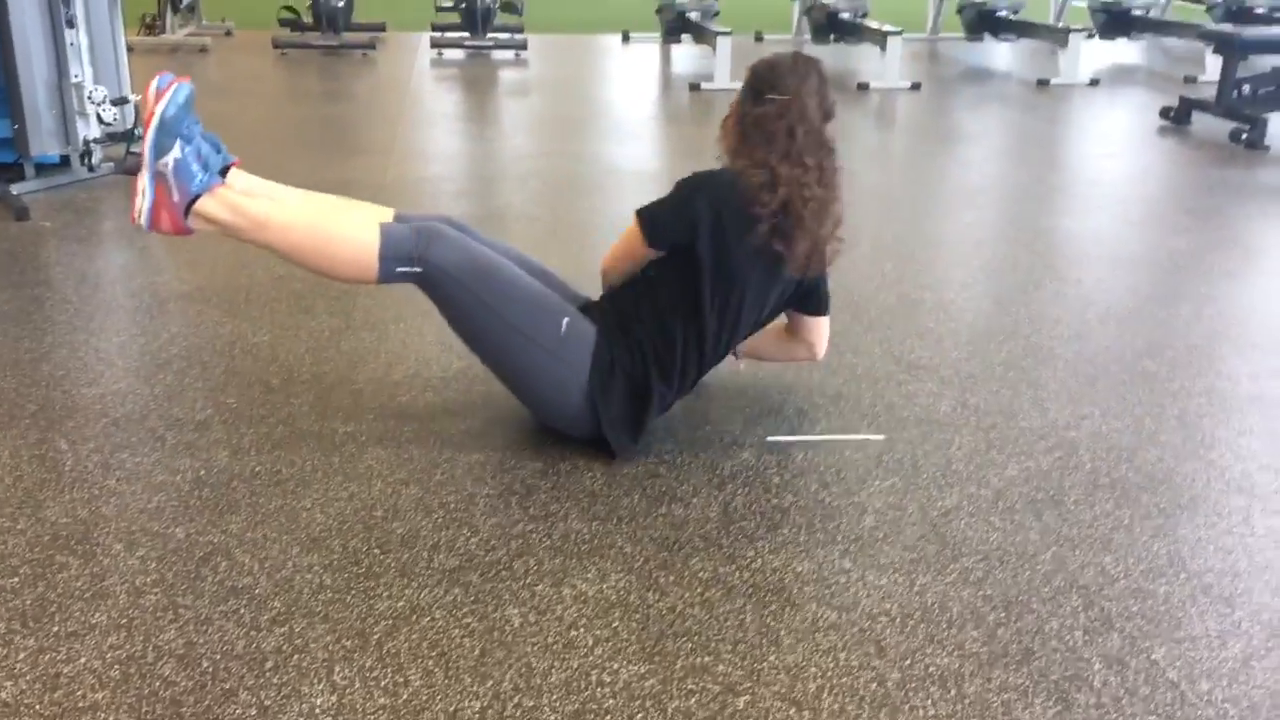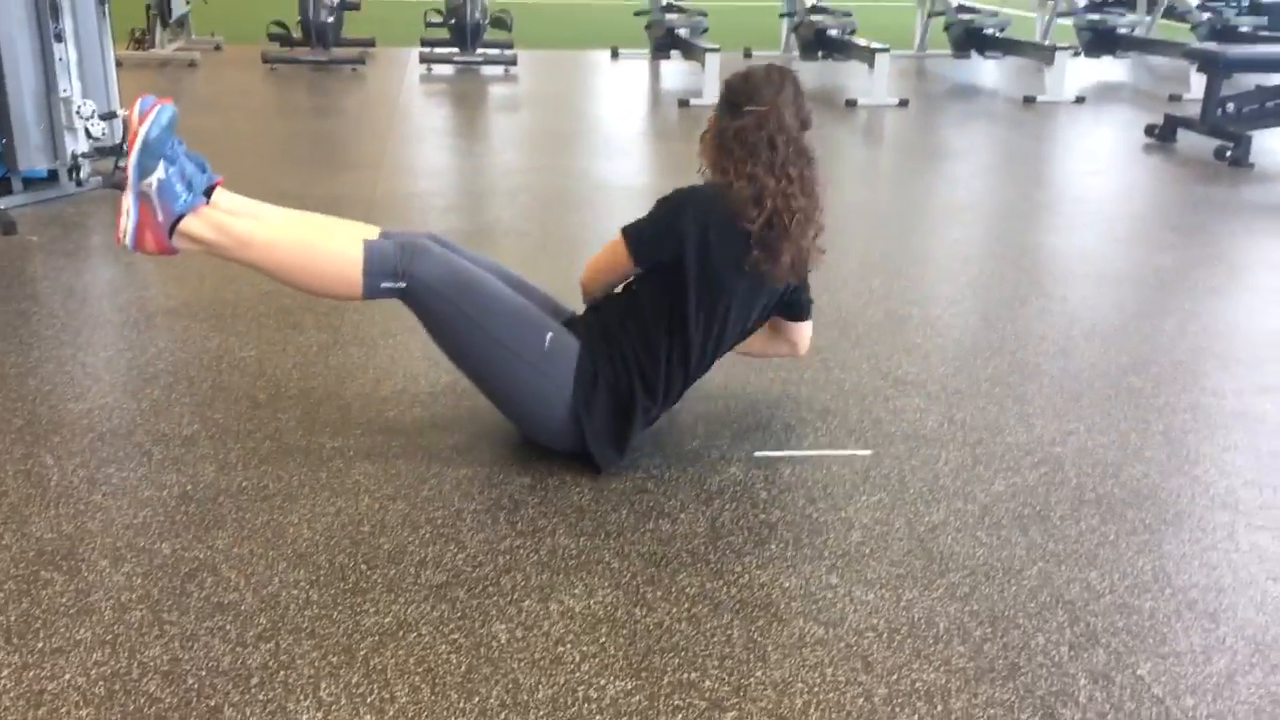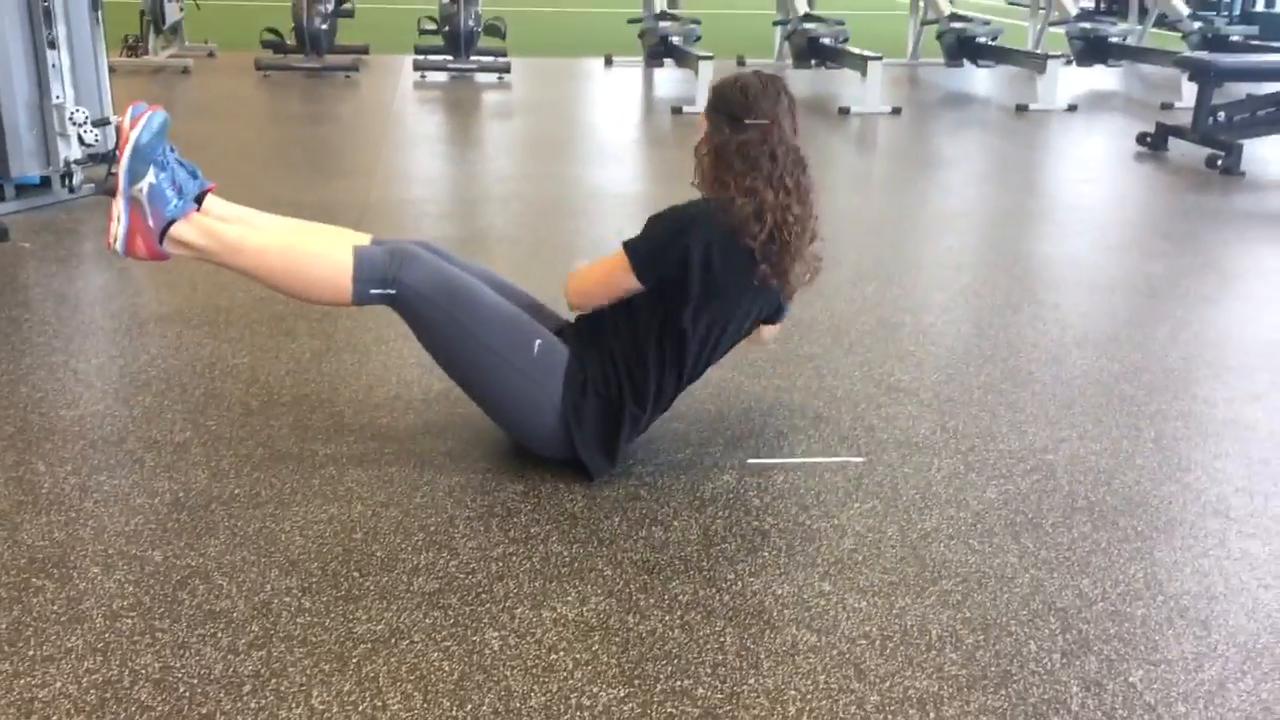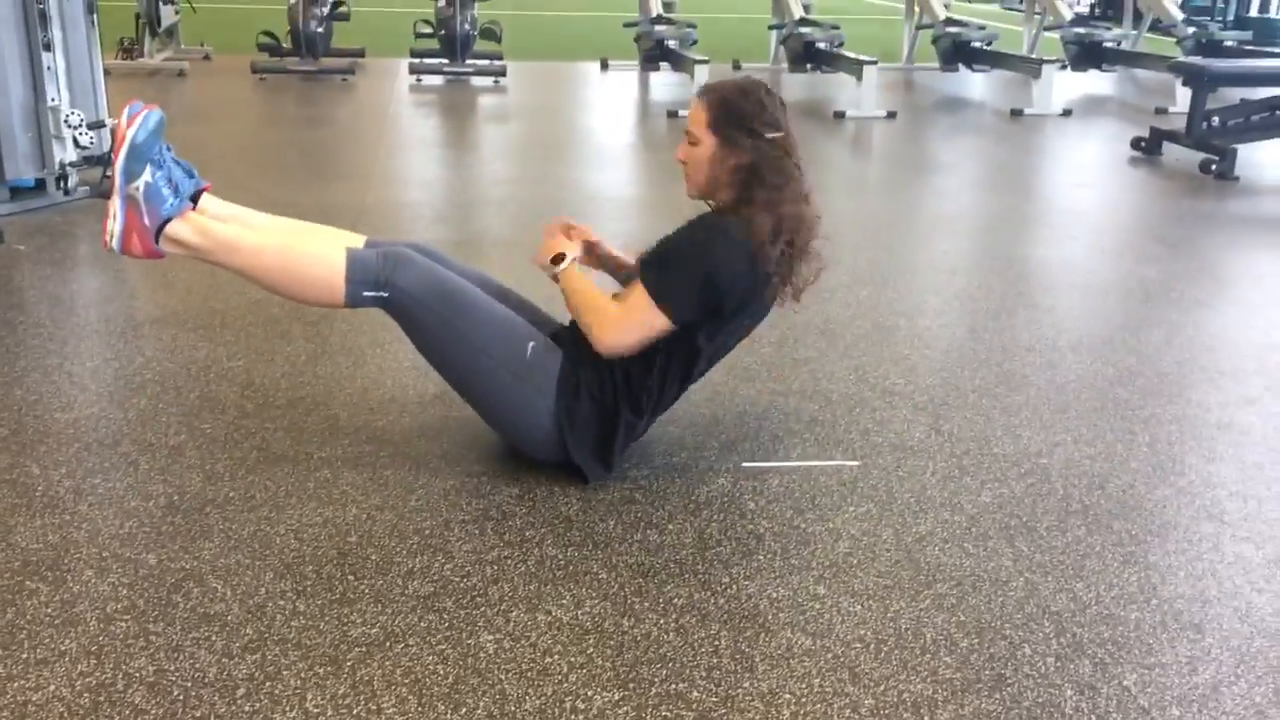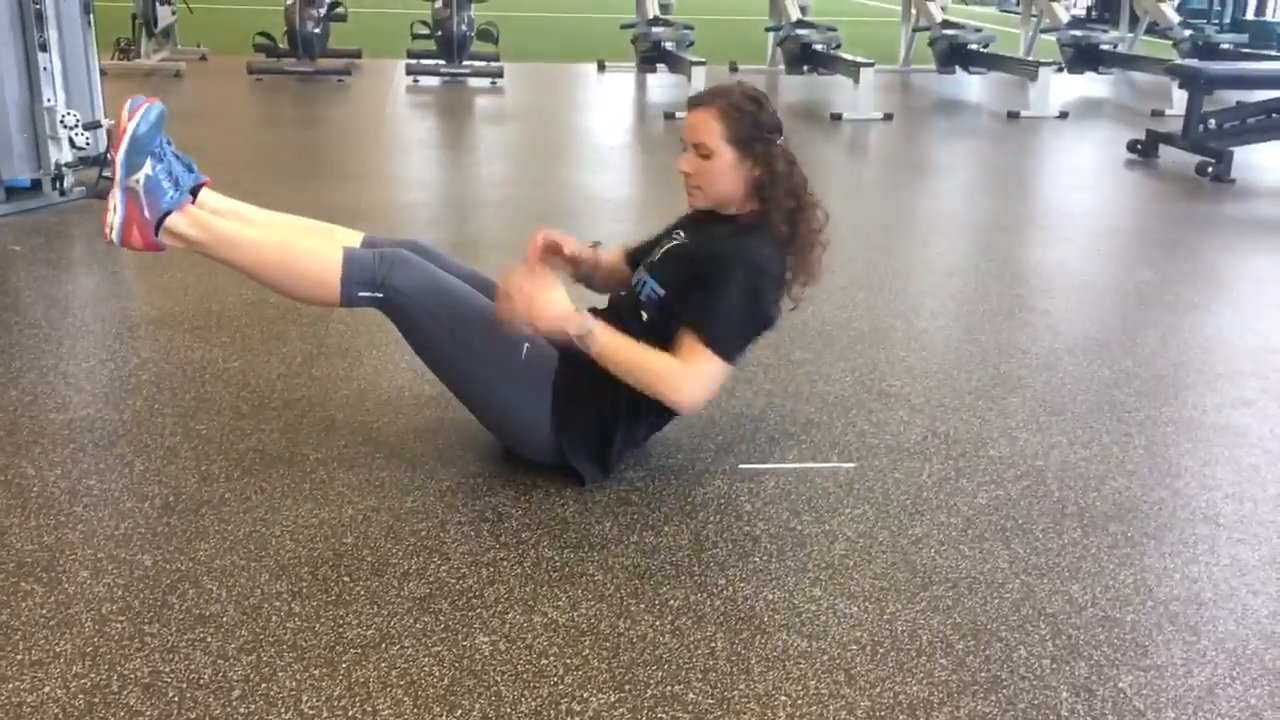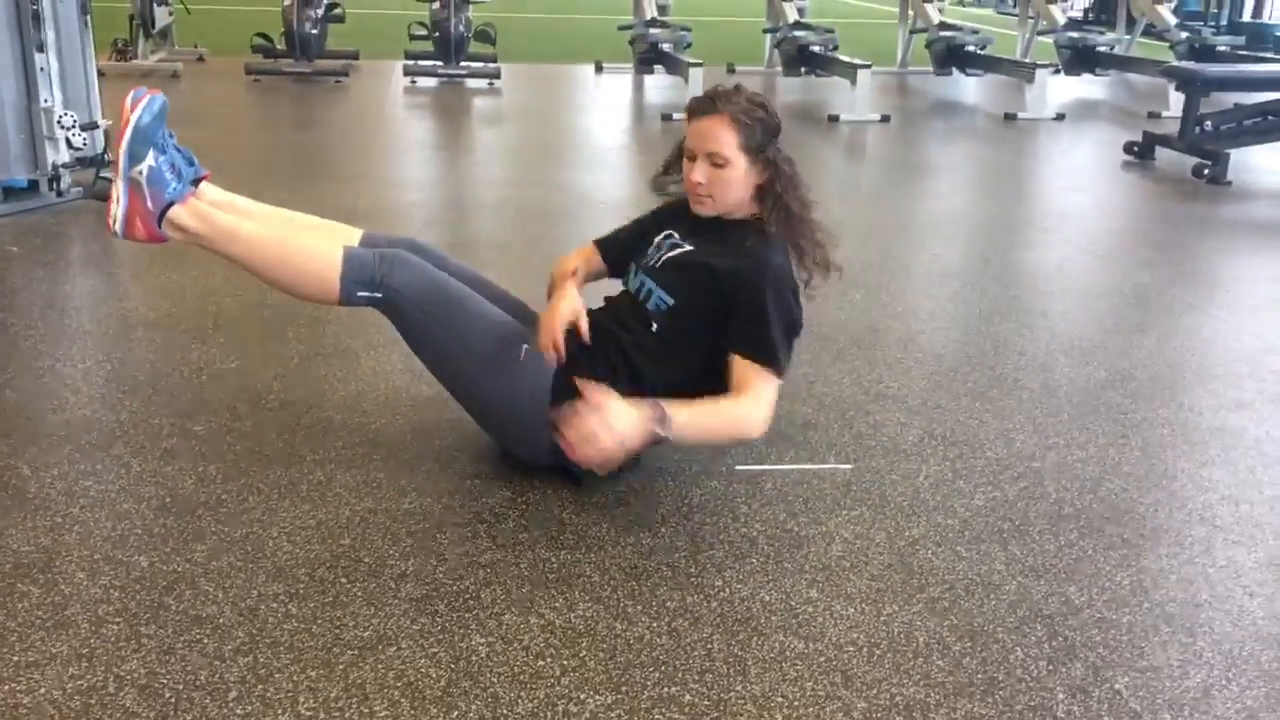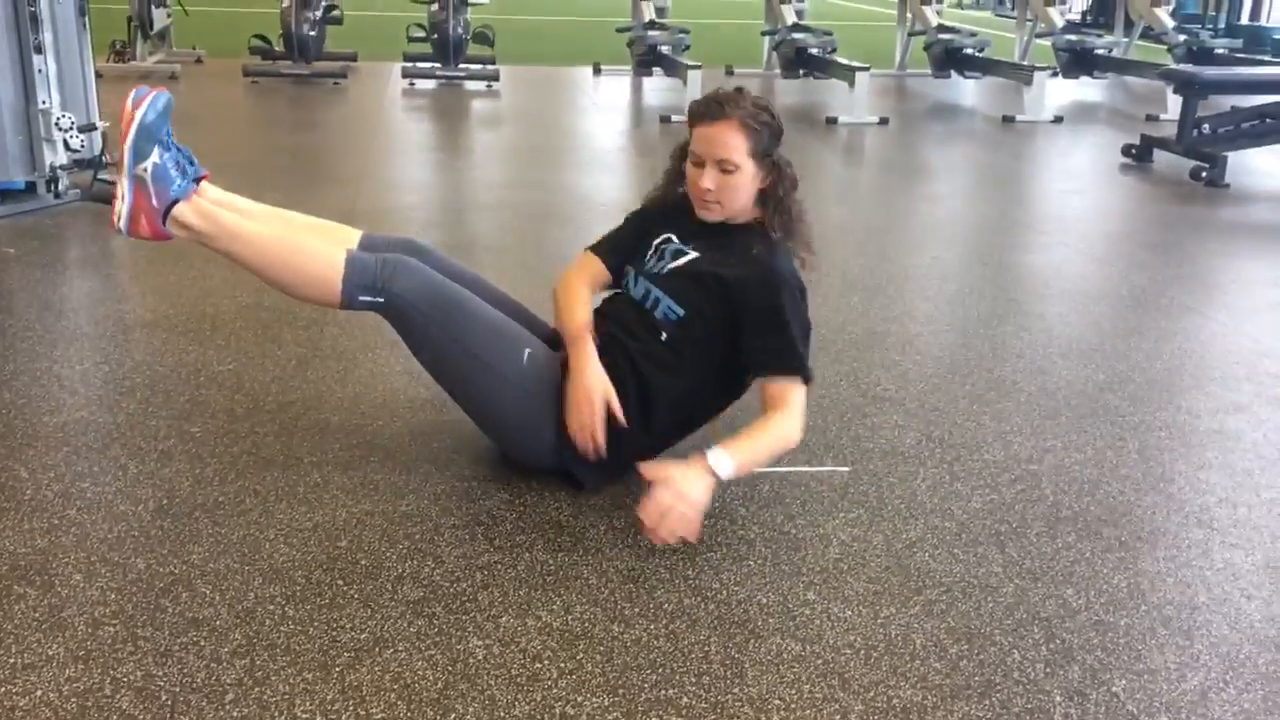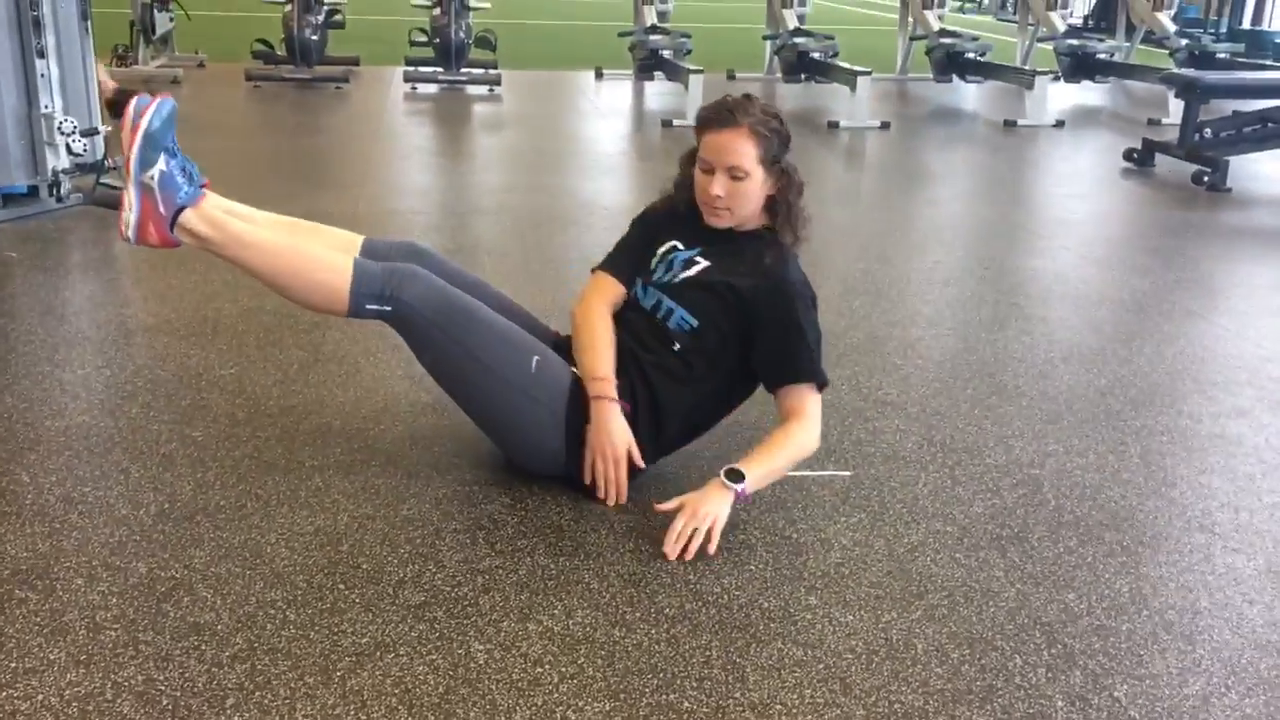
dt=0.1s
person 1, frame 1
left shoulder: (716, 195)
right shoulder: (801, 221)
left elbow: (617, 269)
right elbow: (812, 341)
left hip: (601, 383)
right hip: (601, 343)
left knee: (426, 249)
right knee: (441, 229)
left ankle: (194, 201)
right ankle: (220, 183)
person 1, frame 2
left shoulder: (700, 210)
right shoulder: (782, 232)
left elbow: (597, 282)
right elbow: (795, 340)
left hip: (584, 398)
right hip: (587, 359)
left knee: (409, 265)
right knee: (424, 245)
left ankle: (180, 221)
right ankle: (205, 202)
person 1, frame 3
left shoulder: (702, 225)
right shoulder: (765, 235)
left elbow: (588, 292)
right elbow: (763, 326)
left wrist: (616, 267)
left hip: (576, 406)
right hip: (580, 365)
left knee: (400, 272)
right knee: (414, 253)
left ankle: (171, 227)
right ankle: (196, 207)
person 1, frame 4
left shoulder: (718, 245)
right shoulder: (757, 239)
left elbow: (610, 331)
left wrist: (565, 264)
right wrist: (602, 255)
left hip: (569, 411)
right hip: (576, 373)
left knee: (393, 275)
right knee: (409, 255)
left ankle: (168, 225)
right ankle: (193, 207)
person 1, frame 5
left shoulder: (749, 264)
right shoulder: (715, 224)
left elbow: (686, 388)
right elbow: (625, 273)
left wrist: (571, 327)
right wrist: (571, 255)
left hip: (568, 404)
right hip: (577, 376)
left knee: (390, 274)
right knee: (404, 252)
left ankle: (167, 219)
right ankle: (191, 200)
person 1, frame 6
left shoulder: (760, 272)
right shoulder: (693, 220)
left elbow: (754, 410)
right elbow: (582, 260)
left wrist: (644, 420)
right wrist: (565, 293)
left hip: (569, 410)
right hip: (578, 362)
left knee: (389, 275)
right knee: (403, 250)
left ankle: (172, 211)
right ankle: (193, 194)
person 1, frame 7
left shoulder: (769, 280)
right shoulder: (669, 216)
left elbow: (788, 416)
right elbow: (578, 279)
left wrist: (703, 468)
right wrist: (586, 361)
left hip: (565, 424)
right hip: (570, 375)
left knee: (392, 279)
right knee: (402, 251)
left ankle: (173, 207)
right ankle: (190, 194)
person 1, frame 8
left shoulder: (779, 289)
right shoulder: (673, 222)
left elbow: (804, 424)
right elbow: (595, 302)
left wrist: (728, 486)
right wrist: (602, 398)
left hip: (570, 427)
right hip: (579, 390)
left knee: (399, 289)
right knee: (405, 257)
left ankle: (181, 214)
right ankle: (193, 202)
